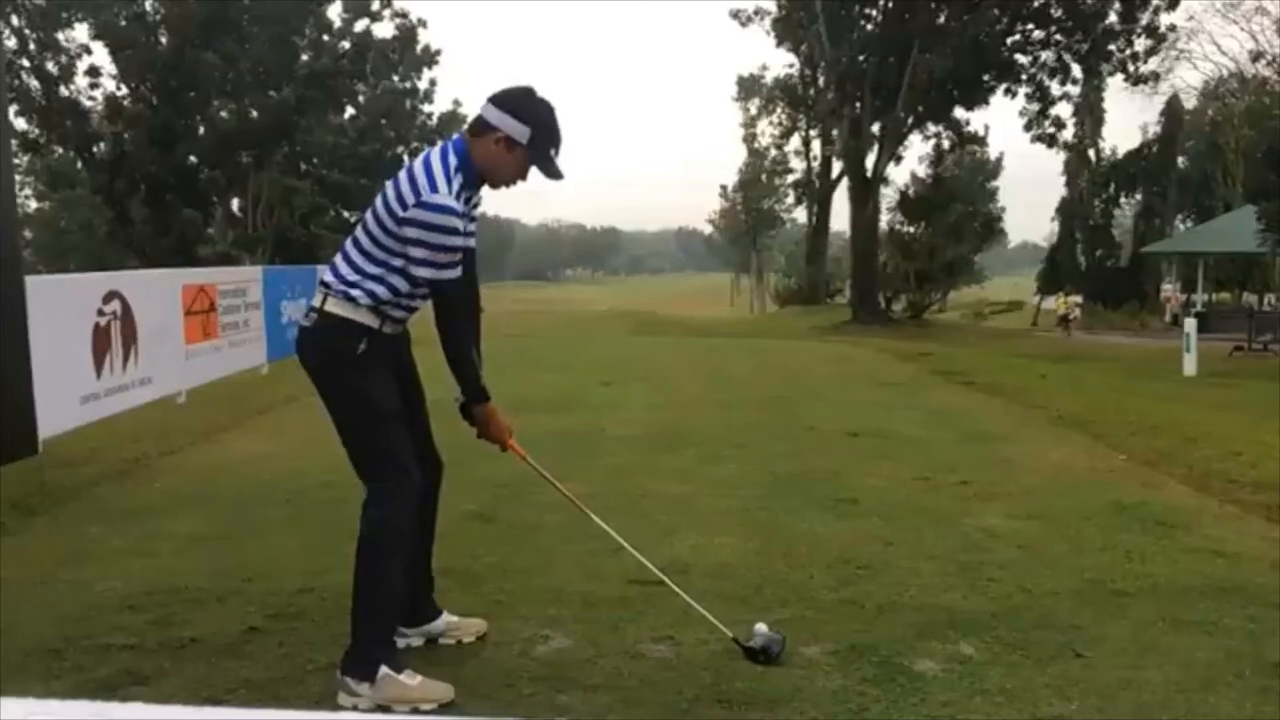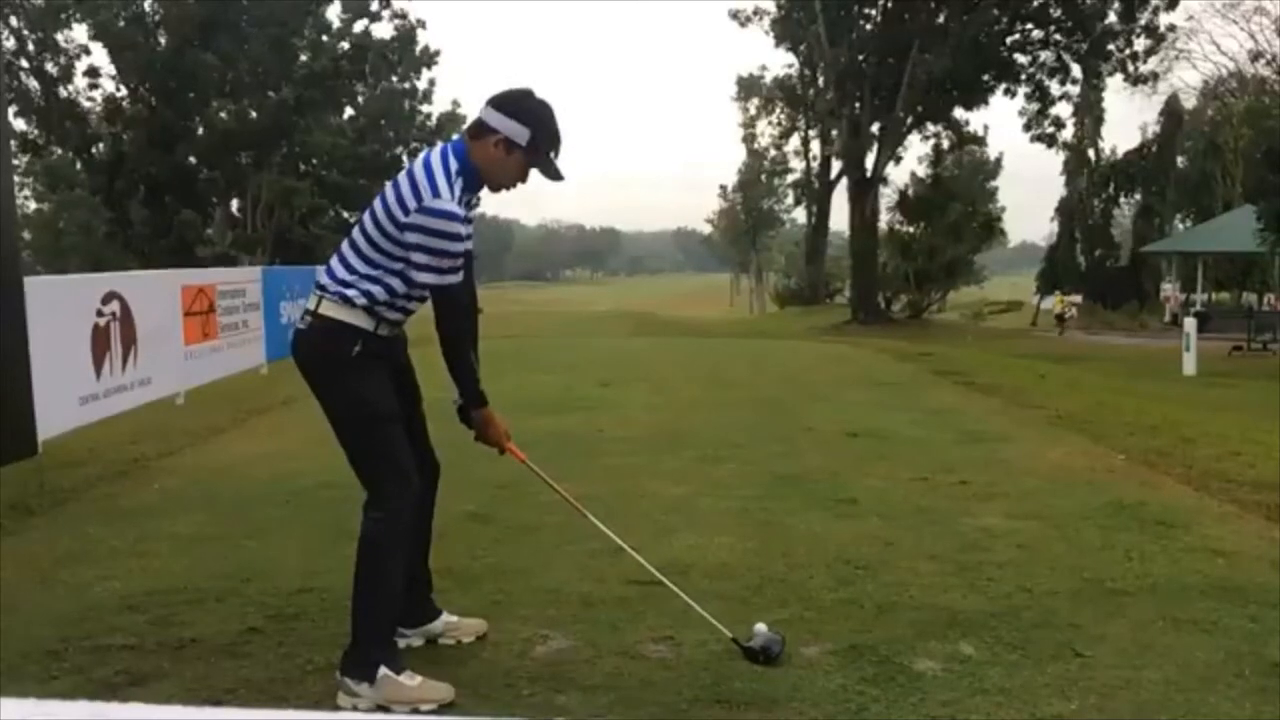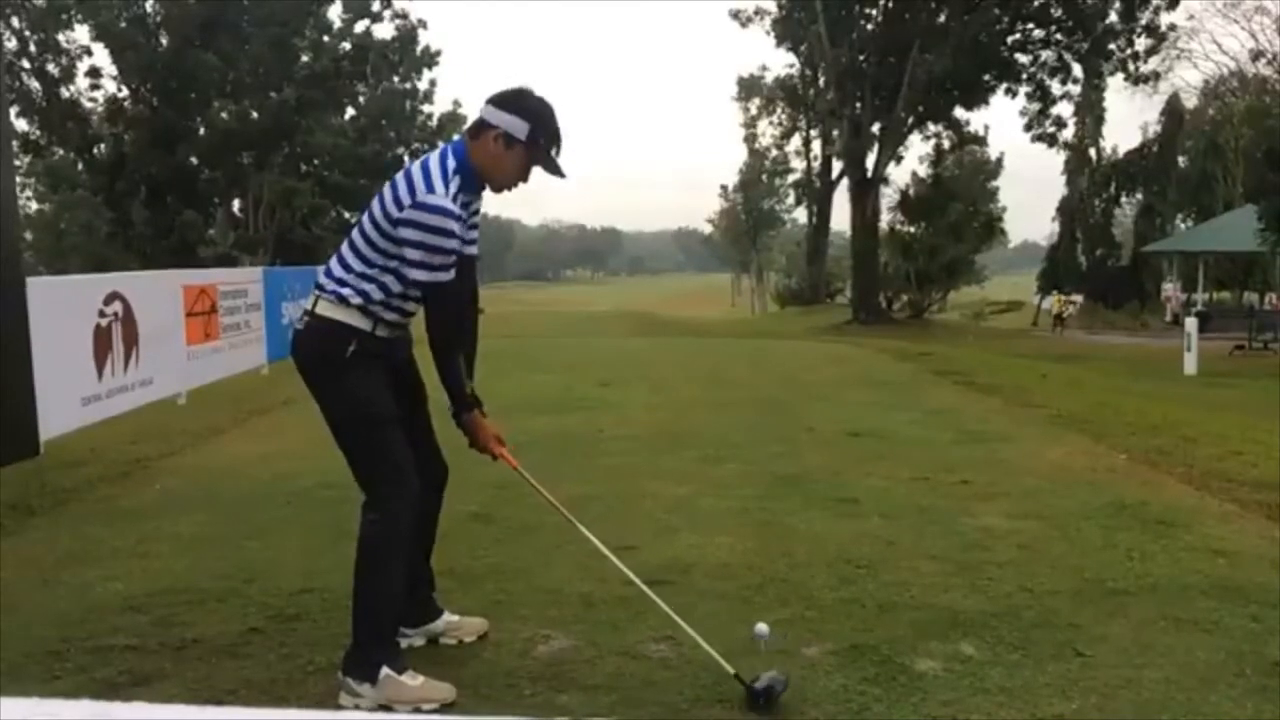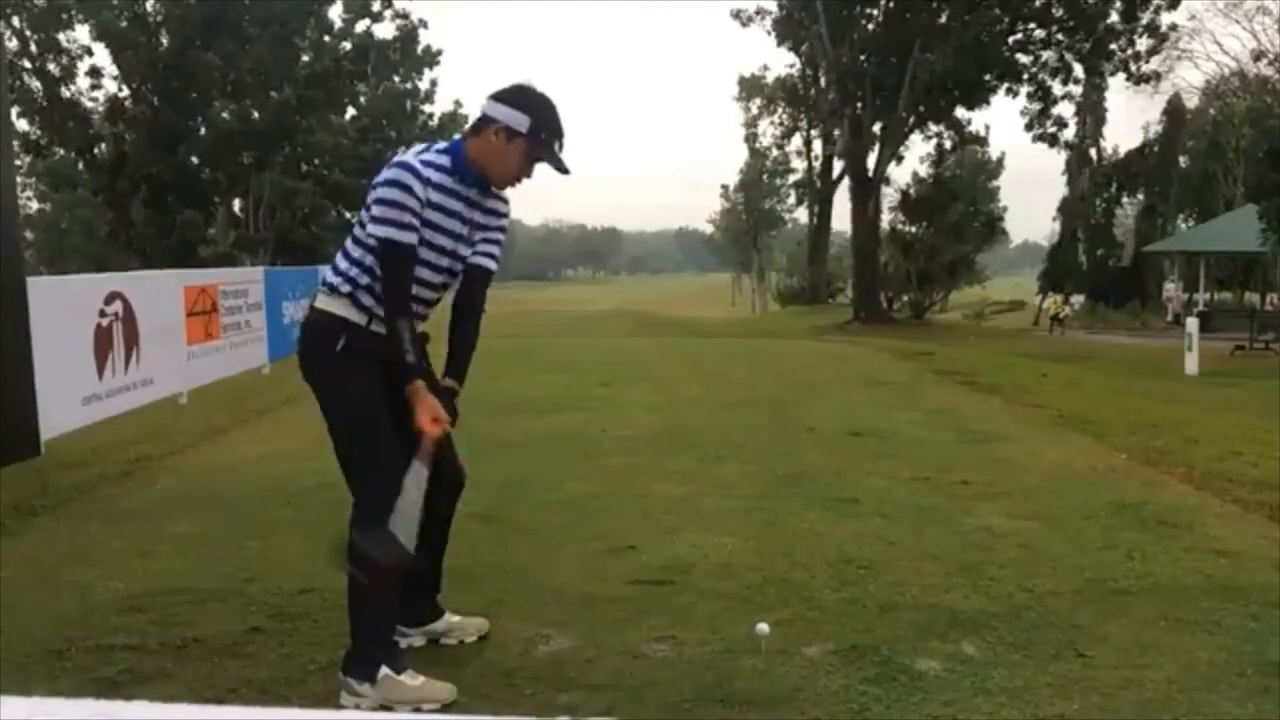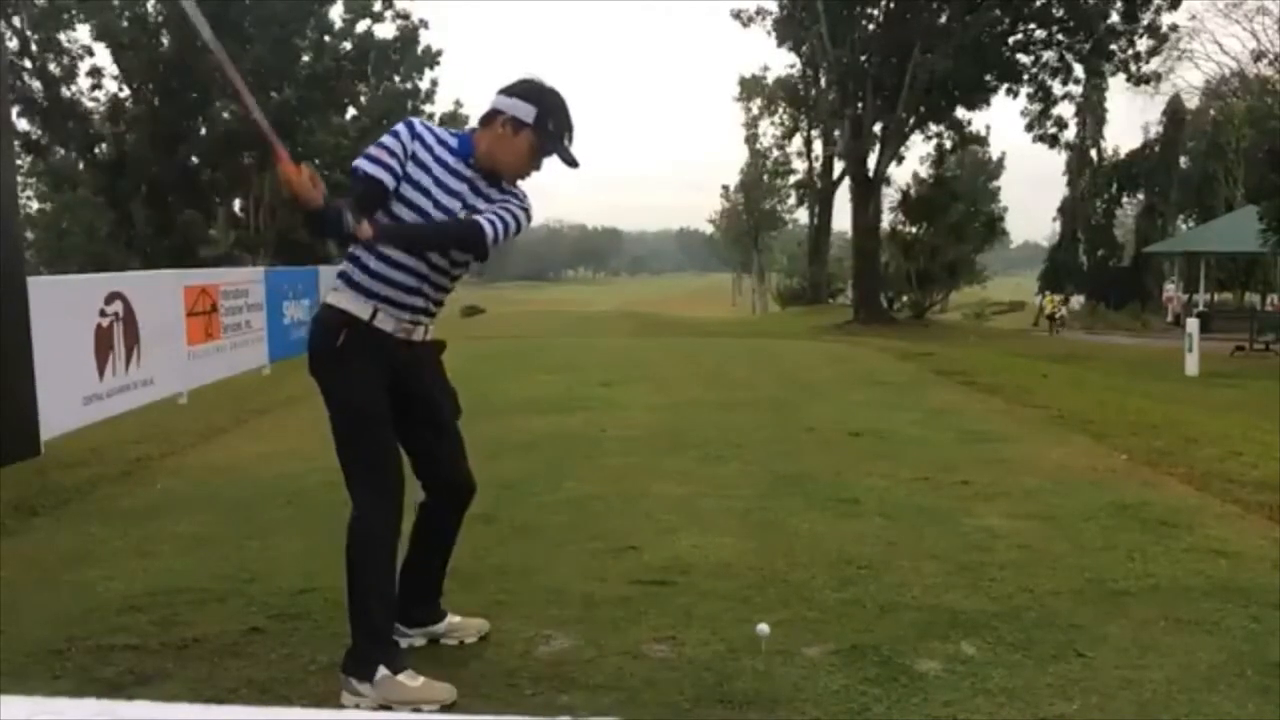
dt=0.7s
person 1, frame 1
left shoulder: (455, 173)
right shoulder: (438, 198)
left elbow: (465, 294)
right elbow: (448, 310)
left wrist: (475, 390)
right wrist: (479, 400)
left hip: (378, 335)
right hip: (345, 339)
left knee: (423, 470)
right knee: (394, 486)
left ankle: (414, 612)
right ankle: (366, 668)
person 1, frame 2
left shoulder: (452, 171)
right shoulder: (439, 203)
left elbow: (462, 298)
right elbow: (449, 316)
left wrist: (472, 395)
right wrist: (477, 405)
left hip: (373, 337)
right hip: (340, 342)
left knee: (421, 472)
right knee: (394, 490)
left ankle: (413, 613)
right ankle: (366, 669)
person 1, frame 3
left shoulder: (462, 183)
right shoulder: (433, 200)
left elbow: (464, 293)
right elbow: (442, 317)
left wrist: (469, 392)
right wrist: (467, 411)
left hip: (381, 340)
right hip: (339, 343)
left knee: (427, 474)
right knee: (394, 490)
left ankle: (415, 611)
right ankle: (369, 669)
person 1, frame 4
left shoulder: (493, 207)
right shoulder: (412, 173)
left elbow: (470, 302)
right elbow: (393, 288)
left wrist: (448, 389)
right wrist: (415, 388)
left hip: (396, 342)
right hip: (343, 337)
left knee: (441, 476)
right knee: (383, 490)
left ankle: (415, 612)
right ankle: (368, 669)
person 1, frame 5
left shoulder: (512, 207)
right shoulder: (414, 137)
left elbow: (446, 237)
right elbow: (355, 212)
left wrist: (366, 225)
right wrist: (325, 207)
left hip: (411, 346)
right hip: (349, 334)
left knee: (452, 483)
right knee: (379, 493)
left ankle: (416, 613)
right ankle: (370, 669)
